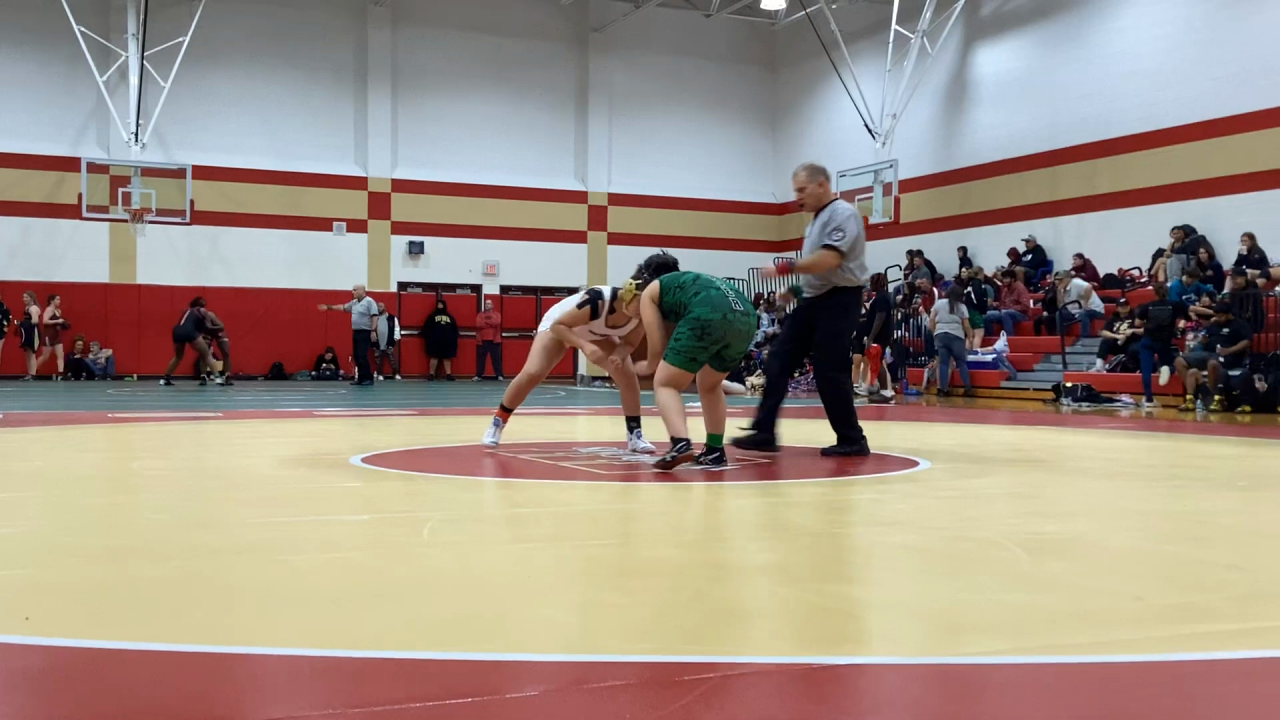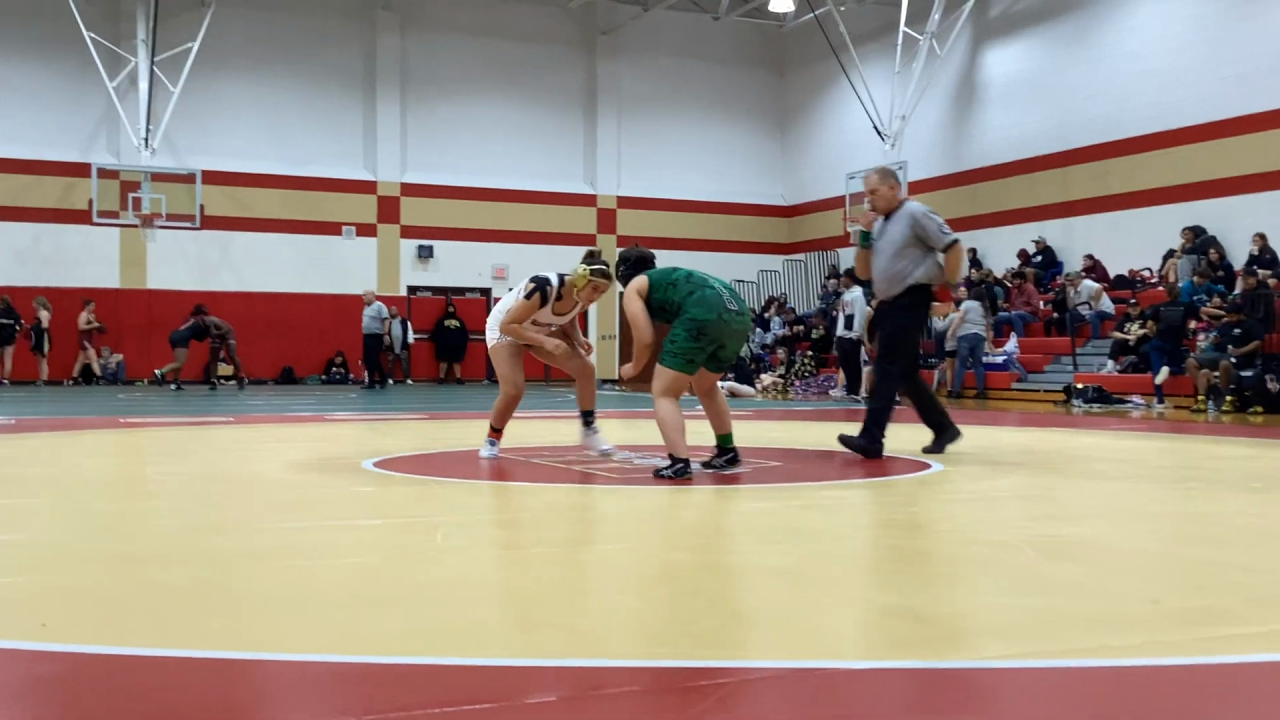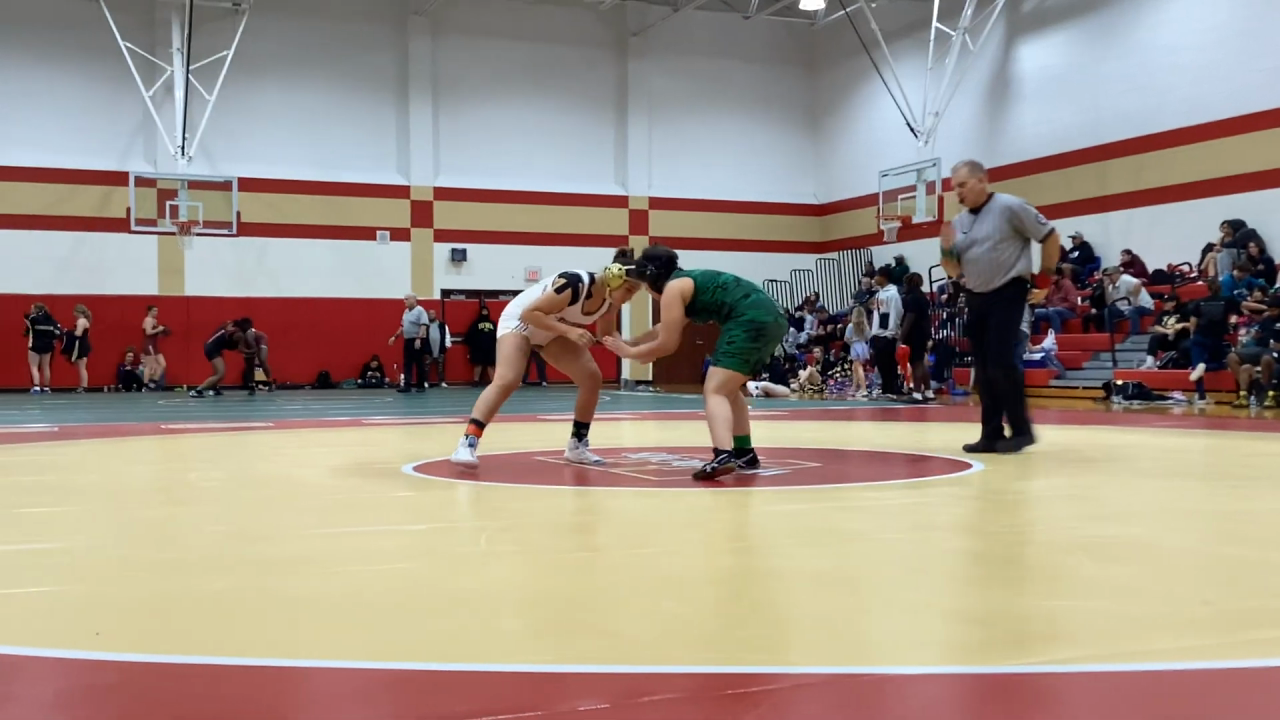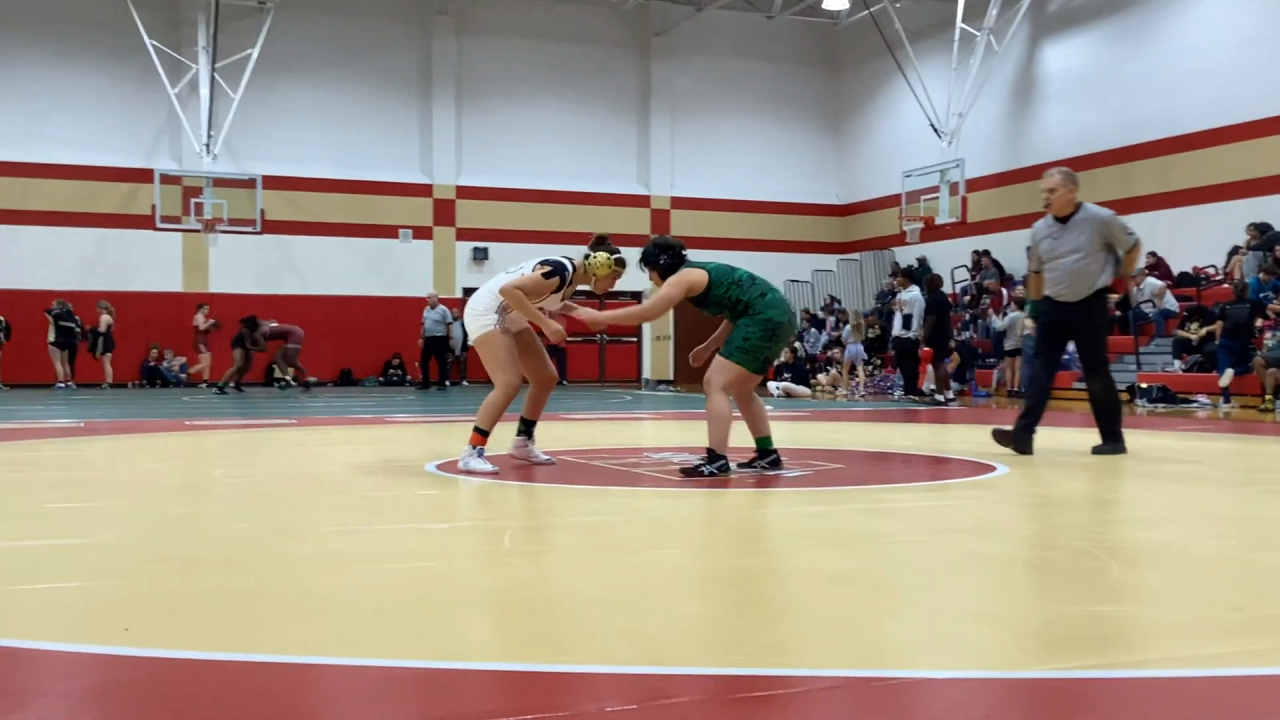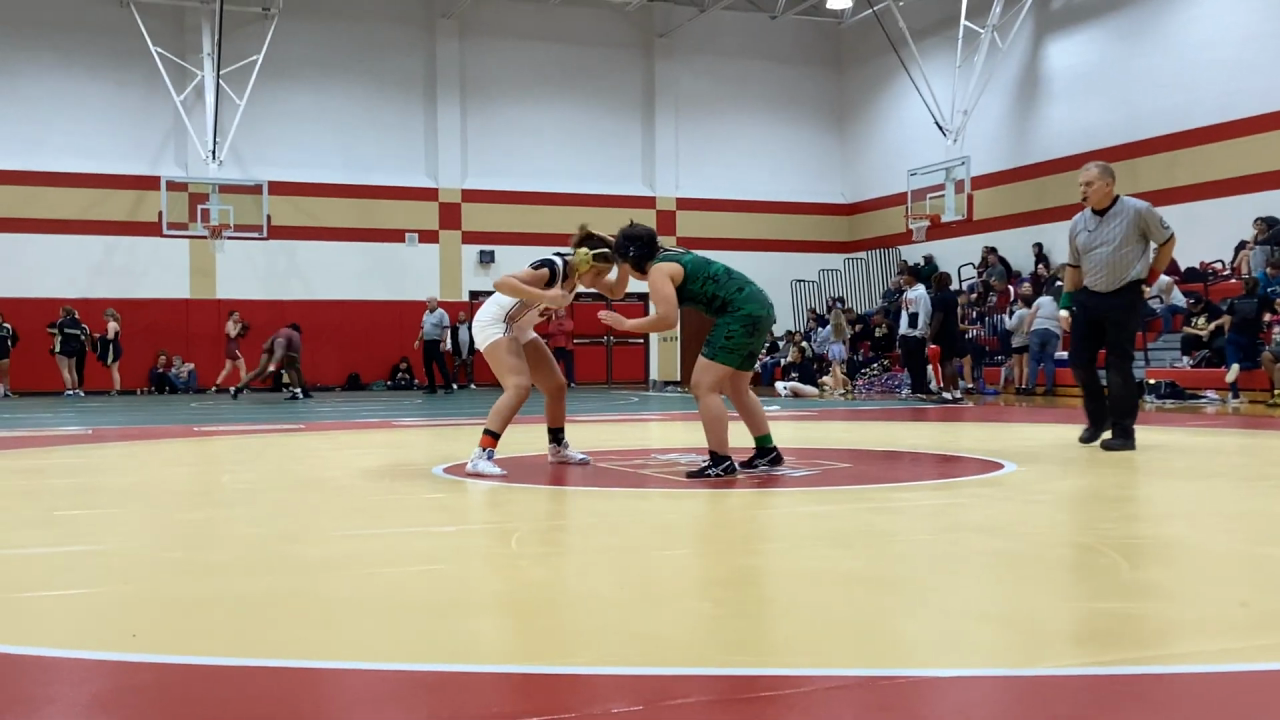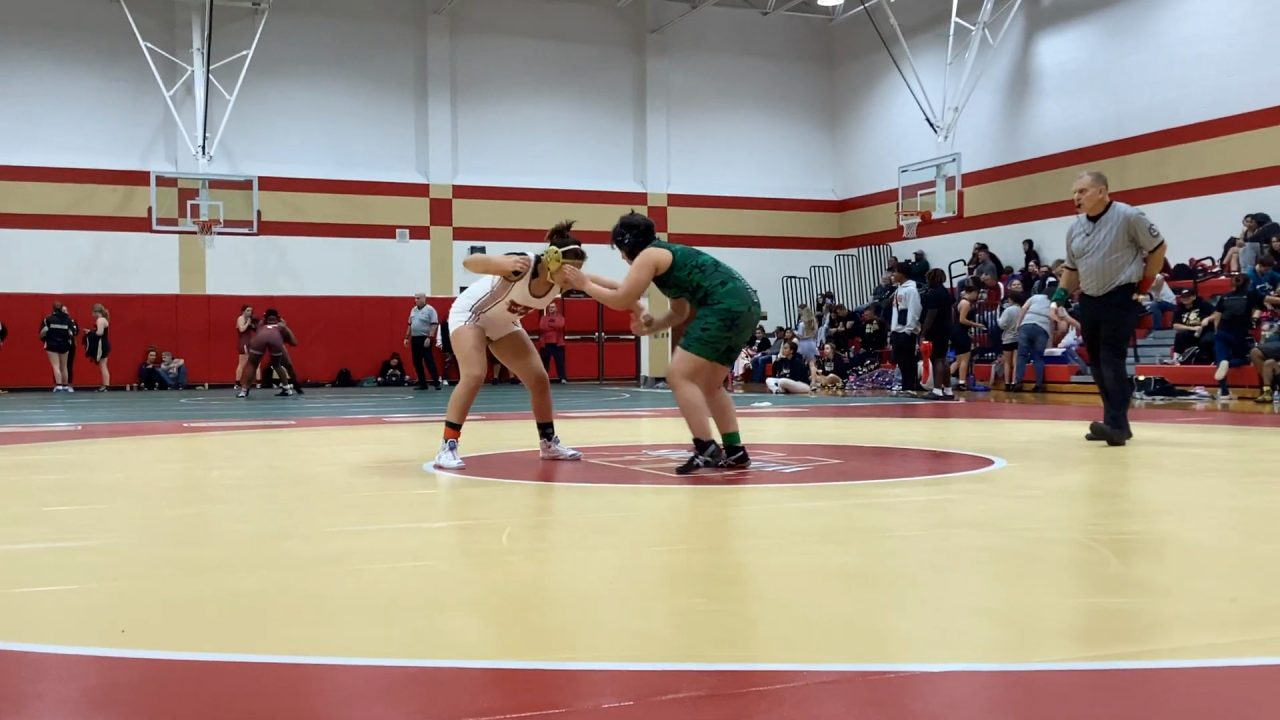
dt=0.4s
person 1, frame 1
left shoulder: (842, 213)
right shoulder: (817, 218)
left elbow: (828, 260)
left wrist: (783, 269)
right wrist: (796, 289)
left hip: (838, 302)
right hip: (812, 301)
left knee: (827, 373)
right knee: (778, 364)
left ankle: (852, 440)
right ankle: (764, 435)
person 1, frame 2
left shoulder: (916, 214)
right shoulder: (878, 225)
left elbow: (953, 249)
right elbow: (864, 273)
right wrist: (864, 234)
left hip: (911, 302)
right hip: (889, 304)
left knee: (888, 370)
right knee: (904, 373)
left ankle: (871, 439)
right ankle: (943, 428)
person 1, frame 3
left shoulder: (1011, 207)
right shoulder: (960, 221)
left elbow: (1051, 238)
right elbow: (953, 270)
left wrist: (1043, 278)
right wrist: (946, 249)
left hip: (1007, 295)
right hip: (976, 298)
left knee: (1001, 362)
right knee: (984, 367)
left ankle: (1021, 430)
right ankle: (992, 435)
person 1, frame 4
left shoulder: (1100, 219)
right shoulder: (1040, 229)
left elbow: (1132, 247)
right wrist: (1033, 307)
left hip: (1089, 307)
right hip: (1052, 307)
left knee: (1096, 373)
right knee: (1041, 369)
left ankle: (1113, 437)
right ankle: (1022, 434)
person 1, frame 5
left shoulder: (1138, 211)
right shoulder: (1077, 223)
left elbow: (1168, 241)
left wrist: (1151, 277)
right wrist: (1066, 302)
left hip: (1125, 297)
right hip: (1088, 297)
left knee: (1118, 366)
right knee: (1079, 361)
left ankle: (1123, 432)
right ankle: (1099, 419)
person 1, frame 6
left shoulder: (1128, 216)
right shoulder: (1075, 228)
left elbow: (1158, 248)
right elbow: (1072, 269)
left wrist: (1144, 285)
right wrist: (1059, 296)
left hip: (1120, 299)
right hip: (1089, 301)
left knee: (1112, 360)
right knee: (1097, 365)
left ankle: (1115, 423)
right ankle: (1117, 421)
person 2, frame 1
left shoulder: (650, 291)
right shoulder: (686, 284)
left elbow: (657, 345)
left wrist: (649, 367)
left hip: (707, 317)
right hip: (744, 318)
left knee: (664, 384)
right knee: (709, 385)
left ankle: (681, 445)
right ankle: (715, 450)
person 2, frame 2
left shoulder: (633, 287)
right shoulder: (673, 279)
left elbow: (645, 339)
left wrist: (633, 367)
left hip: (703, 316)
right hip: (738, 315)
left knee: (664, 393)
right knee: (705, 387)
left ankle: (680, 463)
right ankle: (727, 451)
person 2, frame 3
left shoulder: (673, 288)
right shoulder: (691, 282)
left elbow: (667, 344)
right elbow: (668, 331)
left wrist: (630, 353)
right wrist: (631, 342)
left hip: (751, 320)
right hip: (772, 318)
left knee: (715, 392)
right knee: (728, 388)
left ankle: (723, 456)
right ankle: (744, 453)
person 2, frame 4
left shoulder: (683, 277)
right shoulder: (700, 275)
left elbow: (646, 313)
left wrist: (598, 317)
right wrist: (710, 348)
left hip: (765, 319)
right hip: (780, 318)
left knee: (715, 385)
right knee: (740, 390)
left ankle: (717, 460)
right ankle: (767, 454)
person 2, frame 5
left shoulder: (659, 270)
right shoulder: (669, 257)
left elbow: (667, 320)
left wrist: (624, 324)
left hip: (742, 313)
right hip: (757, 309)
left knee: (703, 386)
right knee: (736, 389)
left ankle: (721, 461)
right ankle: (767, 451)
person 2, frame 6
left shoulder: (649, 256)
right shoulder: (667, 253)
left elbow: (622, 300)
right elbow: (681, 311)
left wrist: (587, 285)
right wrist: (652, 326)
left hip: (725, 307)
right hip: (745, 305)
left knee: (679, 376)
right knee: (709, 384)
left ankle: (706, 448)
right ankle: (735, 451)
person 3, frame 1
right shoulder: (597, 299)
left elbow: (629, 343)
right elbow: (559, 325)
left wrist: (618, 355)
right wrist: (585, 346)
left hip: (597, 335)
right hip: (559, 324)
left knee: (628, 375)
right knee: (532, 373)
left ankle: (634, 435)
right ankle: (498, 423)
person 3, frame 2
left shoulder: (582, 298)
right shoulder: (544, 288)
right elbow: (508, 325)
left wrist: (578, 338)
right wrist: (546, 342)
left hip: (541, 330)
right hip: (504, 328)
left knee: (586, 369)
right knee: (513, 390)
left ankle: (589, 431)
right ankle: (492, 440)
person 3, frame 3
left shoulder: (611, 300)
right shoulder: (574, 284)
left elbow: (606, 334)
right elbow: (529, 312)
right wrist: (568, 330)
left hip: (554, 331)
right hip: (520, 320)
left knee: (593, 377)
right knee: (506, 381)
left ankle: (578, 445)
right ankle: (467, 444)
person 3, frame 4
left shoulder: (573, 275)
right shoulder: (560, 272)
right elbow: (508, 290)
left wrist: (577, 310)
right wrist: (545, 323)
left hip: (510, 318)
right hip: (485, 312)
left knee: (547, 378)
right knee: (509, 384)
left ankle: (523, 443)
right ankle: (472, 454)
person 3, frame 5
left shoulder: (575, 270)
right shoulder: (552, 269)
left elbow: (615, 292)
right elbow: (501, 282)
right wrist: (542, 295)
left hip: (517, 328)
right hip: (493, 324)
left knee: (557, 386)
right knee: (519, 387)
left ankle: (558, 449)
right ankle: (481, 457)
person 3, frame 6
left shoulder: (565, 276)
right shoulder: (524, 265)
right elbow: (470, 262)
right wrist: (504, 263)
left hip: (502, 324)
right hip: (468, 314)
left knee: (539, 379)
right knee: (474, 376)
left ankle: (549, 443)
right ankle: (447, 447)
